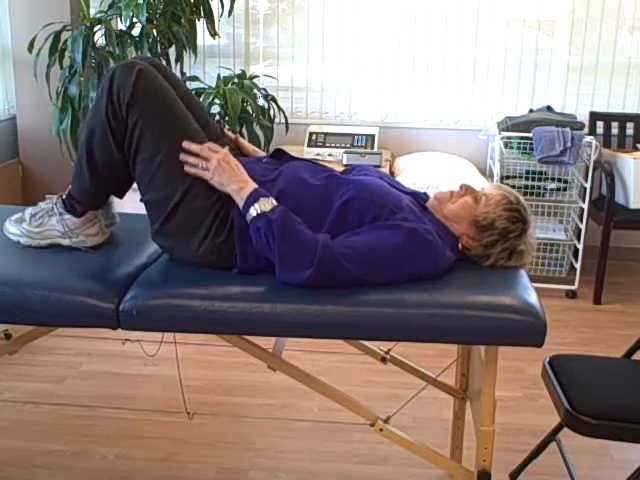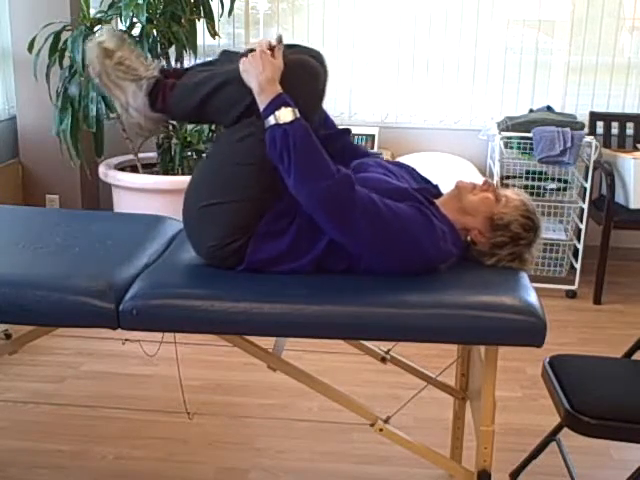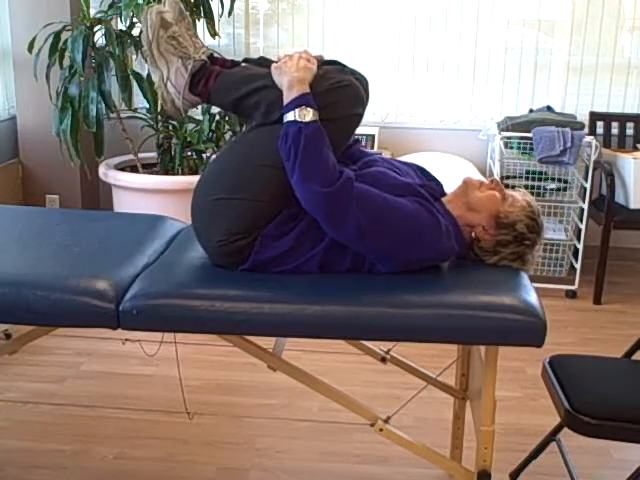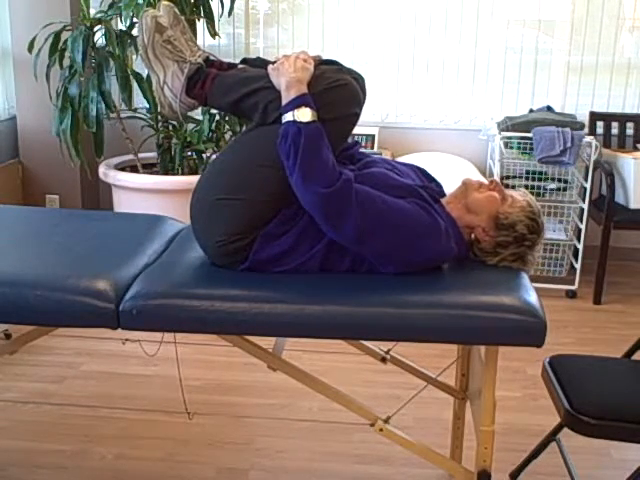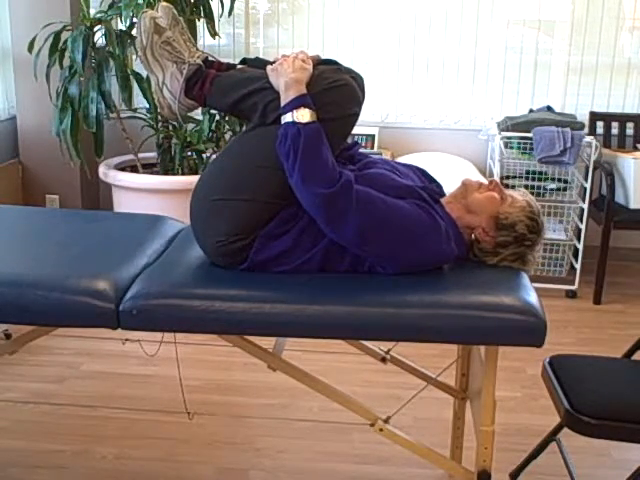
dt=1s
person 1, frame 1
left shoulder: (420, 245)
right shoulder: (419, 205)
left elbow: (309, 262)
left wrist: (242, 187)
right wrist: (257, 158)
left hip: (216, 226)
right hip: (242, 180)
left knee: (129, 85)
right knee: (143, 72)
left ankle: (80, 215)
right ankle: (88, 205)
person 1, frame 2
left shoulder: (419, 237)
right shoulder: (425, 196)
left elbow: (324, 189)
right elbow: (341, 149)
left wrist: (269, 92)
right wrist: (284, 85)
left hip: (228, 235)
right hip: (271, 201)
left knee: (292, 72)
right knee: (297, 66)
left ankle: (157, 96)
right ankle: (167, 86)
person 1, frame 3
left shoulder: (421, 231)
right shoulder: (431, 201)
left elbow: (324, 191)
right elbow: (347, 158)
left wrist: (297, 93)
right wrist: (306, 85)
left hip: (234, 229)
right hip: (272, 207)
left knee: (337, 90)
right knee: (339, 84)
left ankle: (200, 80)
right ankle: (209, 71)
person 1, frame 4
left shoulder: (421, 233)
right shoulder: (430, 198)
left elbow: (324, 191)
right elbow: (344, 159)
left wrist: (295, 94)
right wrist: (305, 86)
left hip: (234, 231)
right hip: (271, 209)
left knee: (333, 90)
right knee: (335, 82)
left ankle: (196, 83)
right ankle: (202, 70)
person 1, frame 5
left shoulder: (421, 235)
right shoulder: (430, 197)
left elbow: (325, 192)
right elbow: (342, 159)
left wrist: (293, 94)
right wrist: (305, 83)
left hip: (233, 230)
right hip: (265, 210)
left knee: (332, 88)
right knee: (335, 80)
left ankle: (195, 84)
right ankle: (203, 71)
